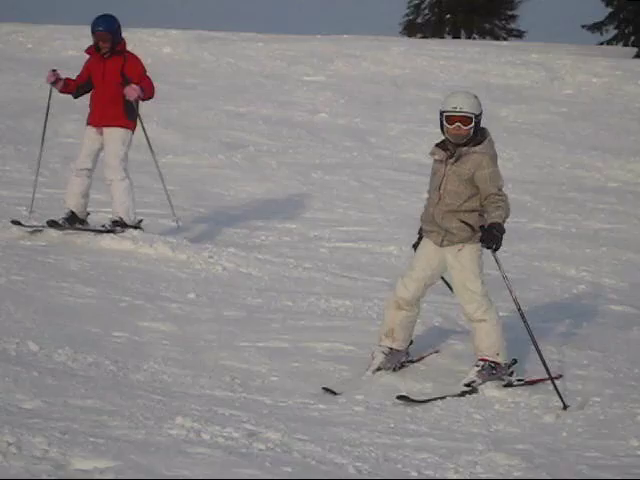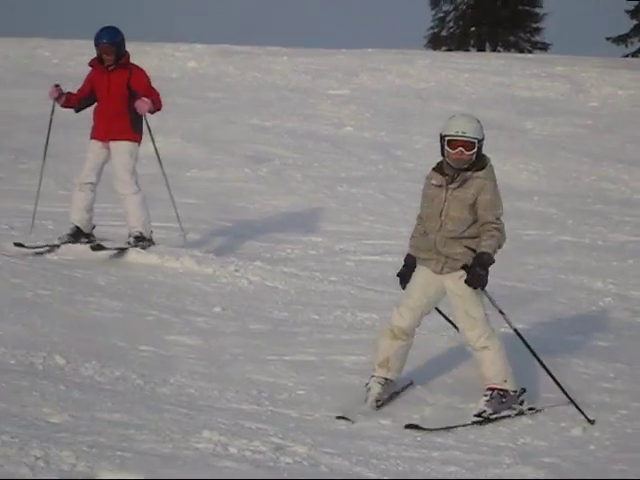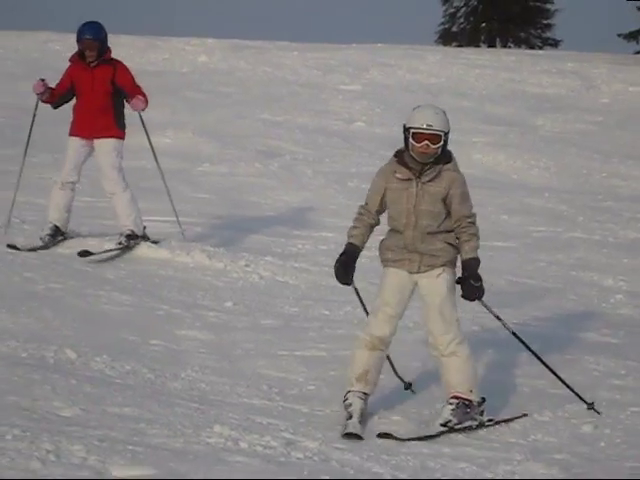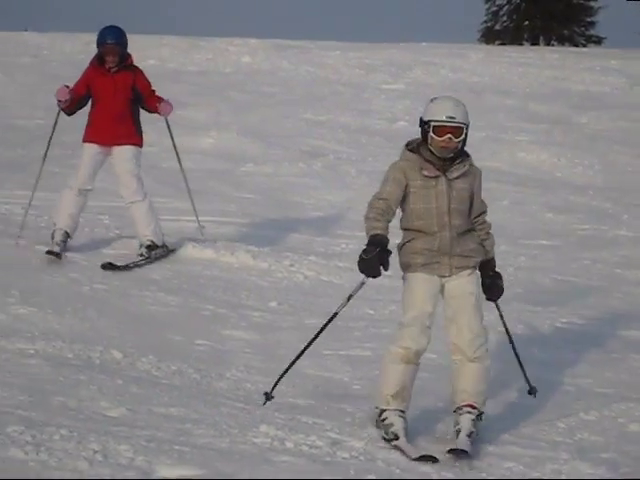
dt=0.3s
person 1, frame 1
left shoulder: (481, 159)
right shoulder: (441, 155)
left elbow: (497, 200)
left wrist: (494, 227)
right wrist: (422, 232)
left hip: (464, 241)
right hip: (434, 236)
left knee: (474, 299)
right knee: (407, 291)
left ankle: (494, 360)
right ankle: (393, 347)
person 1, frame 2
left shoulder: (483, 184)
right shoulder: (434, 179)
left elbow: (493, 229)
left wrist: (482, 261)
right wrist: (410, 261)
left hip: (461, 267)
right hip: (429, 264)
left knee: (475, 327)
right knee: (402, 319)
left ankle: (503, 388)
right ankle: (384, 376)
person 1, frame 3
left shoulder: (451, 177)
right shoulder: (390, 173)
left elbow: (466, 225)
right elbow: (368, 213)
left wrist: (471, 269)
right wrist: (351, 250)
left hip: (437, 263)
right hip: (398, 261)
left knee: (444, 331)
right knee: (380, 326)
left ankle: (464, 398)
right ankle: (359, 391)
person 1, frame 4
left shoulder: (469, 172)
right shoulder: (405, 167)
left elbow: (479, 221)
right elbow: (380, 207)
left wrist: (490, 266)
right wrist: (376, 242)
left hip: (463, 265)
right hip: (420, 263)
left knee: (470, 336)
right knee: (413, 335)
left ankle: (468, 407)
right ankle: (390, 407)
person 2, frame 1
left shoulder: (128, 60)
right shoulder: (93, 60)
left elbow: (148, 88)
right elbow: (80, 86)
left wrist: (138, 91)
right wrist: (59, 83)
left hip: (119, 123)
right hip: (95, 123)
left knee: (115, 169)
right knee: (82, 166)
left ankle: (125, 219)
right ankle: (76, 213)
person 2, frame 2
left shoulder: (133, 72)
right shoulder: (96, 73)
left elbow: (154, 99)
right elbow: (82, 99)
left wrist: (148, 104)
right wrist: (62, 98)
left hip: (126, 136)
right hip: (99, 136)
left knee: (125, 183)
right knee: (86, 179)
left ankle: (141, 234)
right ankle: (82, 227)
person 2, frame 3
left shoulder: (115, 68)
right shoulder: (75, 68)
left elbow: (134, 91)
right elbow: (60, 96)
left wrist: (139, 101)
right wrist: (45, 93)
left hip: (109, 134)
right hip: (79, 133)
left knee: (114, 181)
right knee: (66, 177)
left ankle: (134, 230)
right ankle: (56, 225)
person 2, frame 4
left shoulder: (133, 74)
right shoulder: (92, 73)
left elbow: (148, 98)
right elbow: (74, 104)
left wrist: (160, 105)
right wrist: (65, 100)
left hip: (126, 140)
right hip: (95, 139)
left knee: (133, 189)
right knee: (80, 183)
left ankle: (153, 240)
right ankle: (62, 230)
